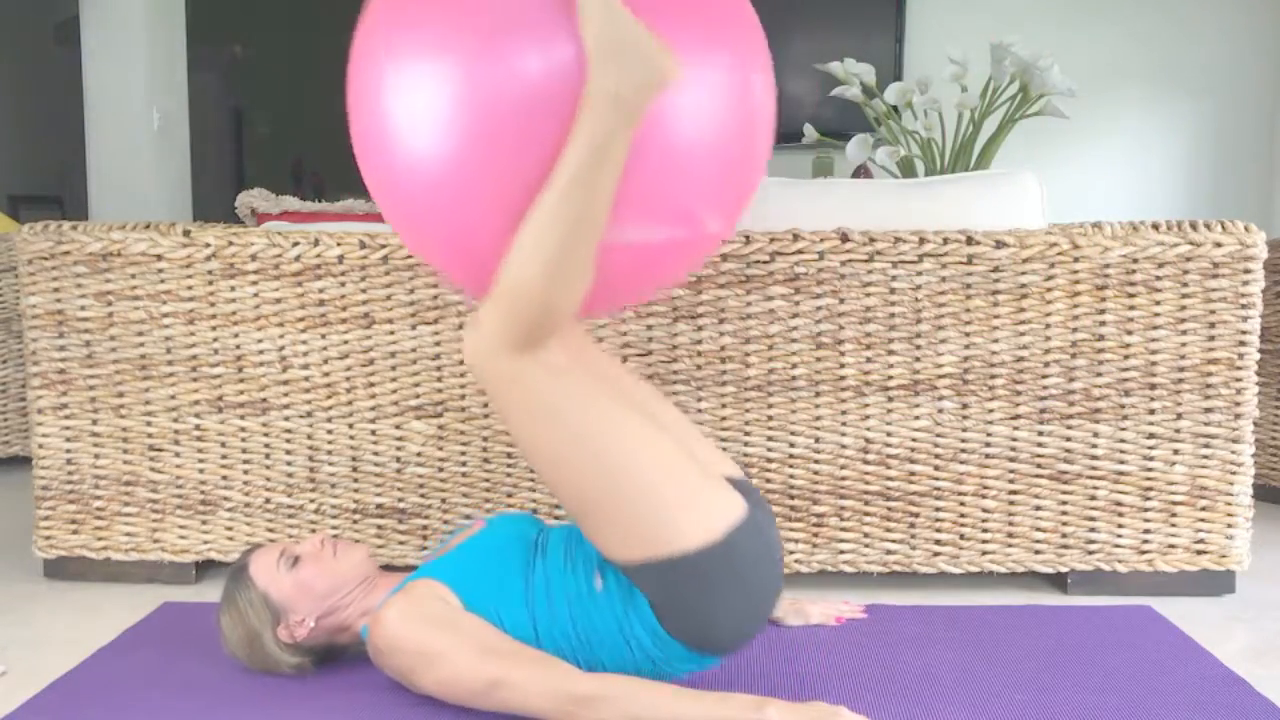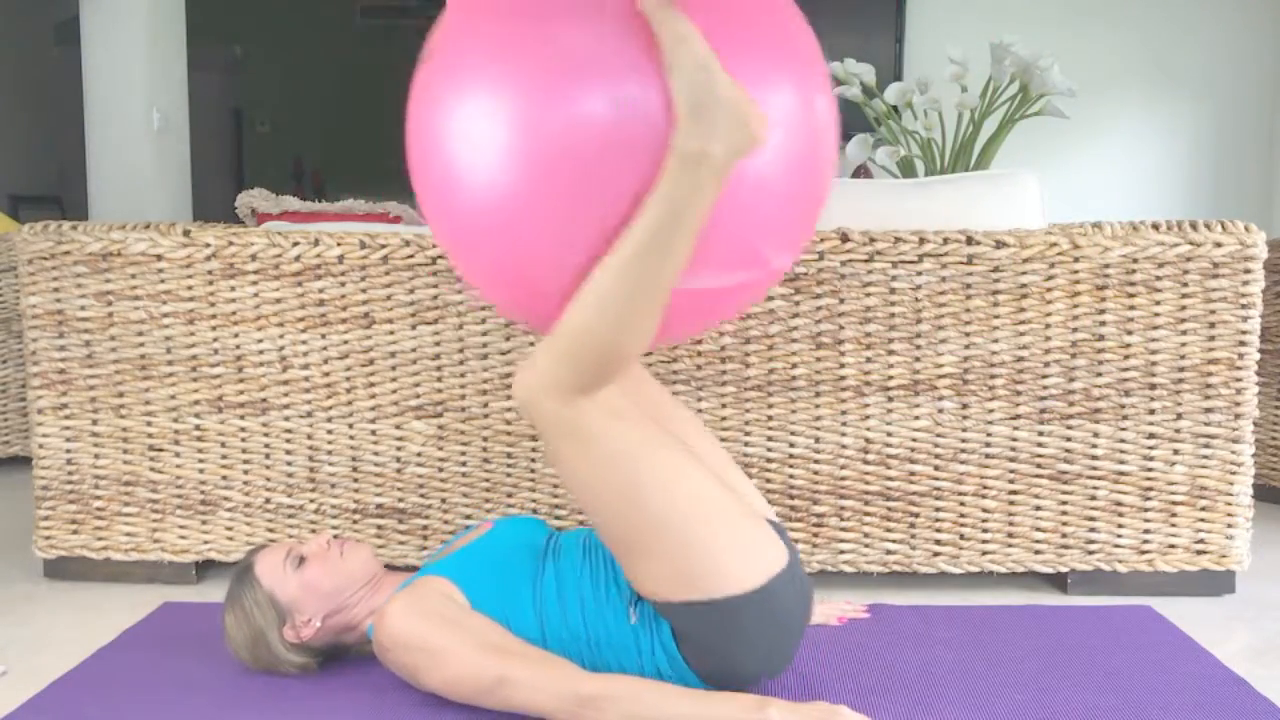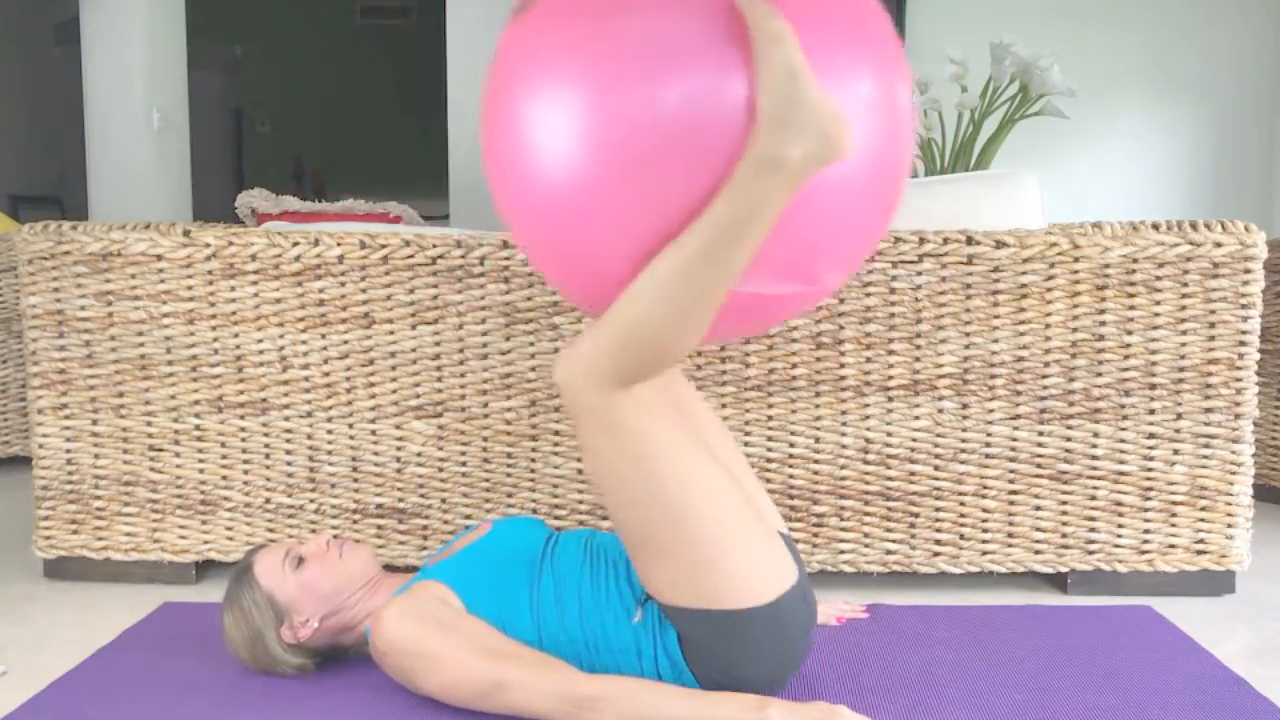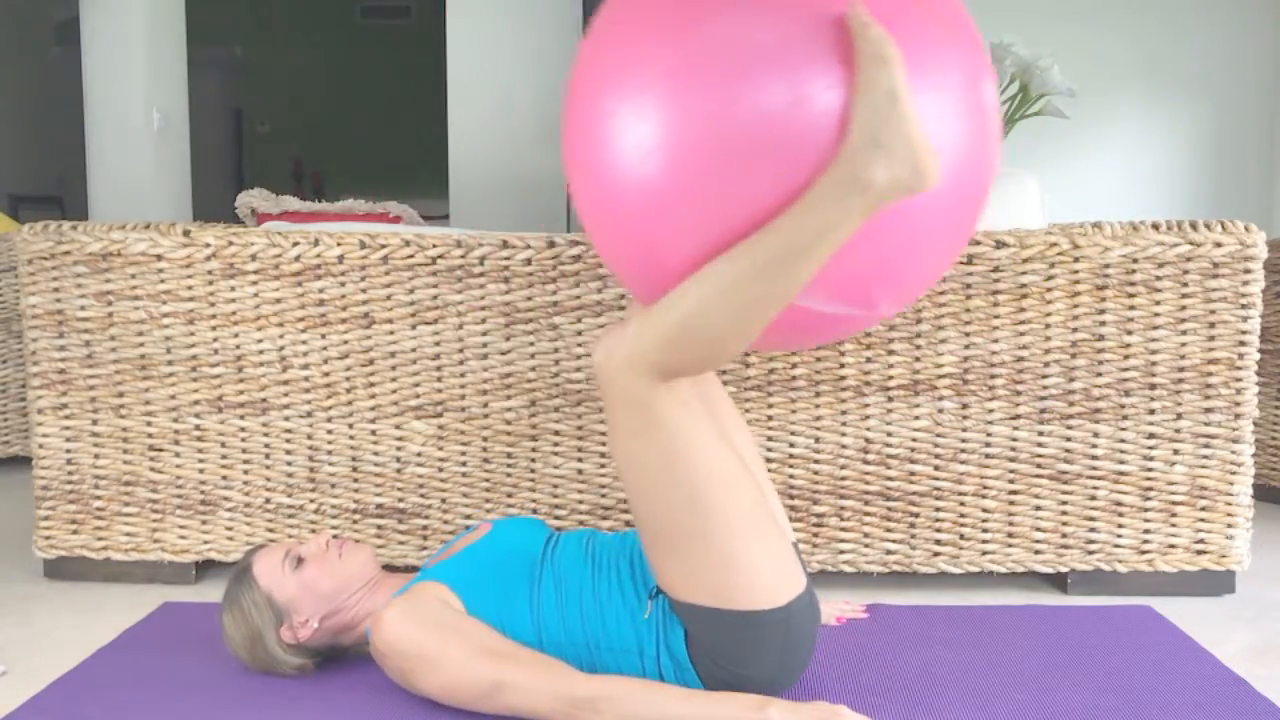
dt=0.2s
person 1, frame 1
left shoulder: (435, 581)
right shoulder: (401, 630)
left hip: (716, 559)
right hip: (704, 587)
right knee: (501, 343)
right ankle: (616, 86)
person 1, frame 2
left shoulder: (442, 579)
right shoulder: (408, 627)
left hip: (739, 604)
right hip: (728, 628)
left knee: (592, 358)
right knee: (553, 380)
person 1, frame 3
left shoulder: (440, 580)
right shoulder: (402, 631)
left hip: (744, 618)
right hip: (731, 640)
left knee: (627, 357)
right knee: (596, 368)
right ankle: (786, 149)
person 1, frame 4
left shoulder: (441, 579)
right shoulder: (402, 632)
left wrist: (778, 599)
left hip: (744, 624)
right hip: (732, 641)
left knee: (658, 350)
right knee: (632, 356)
right ankle: (869, 171)
